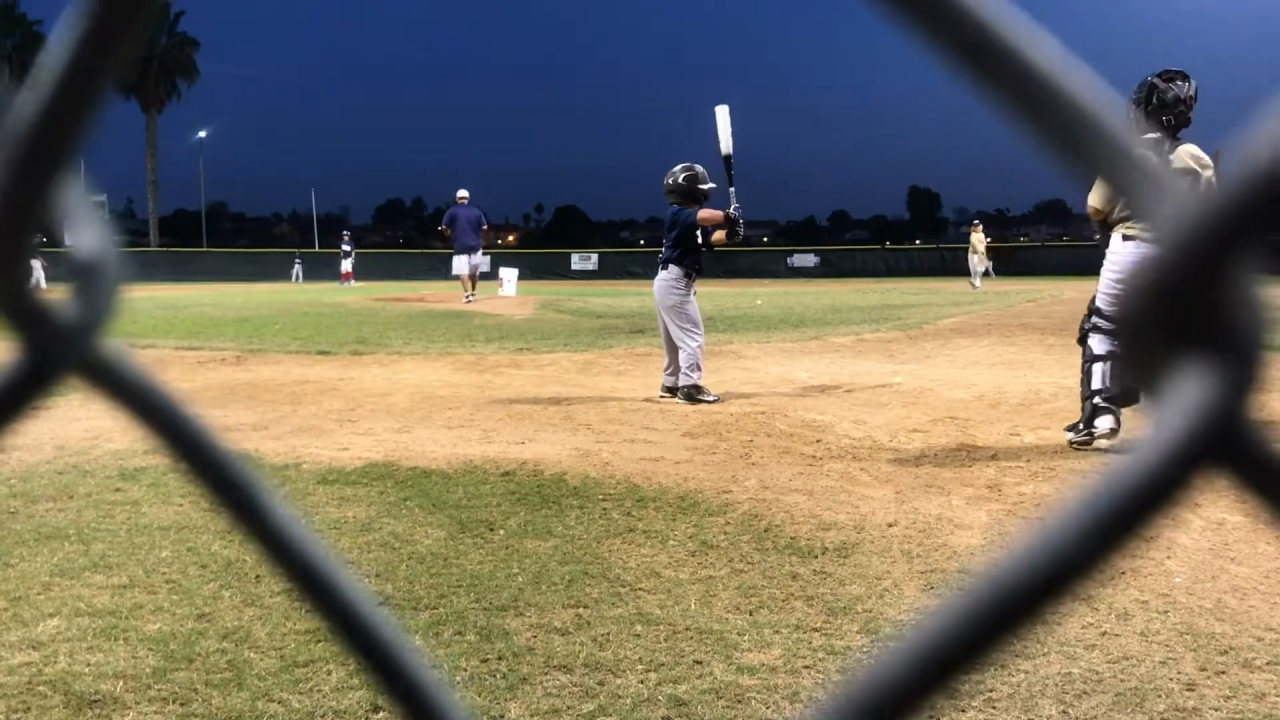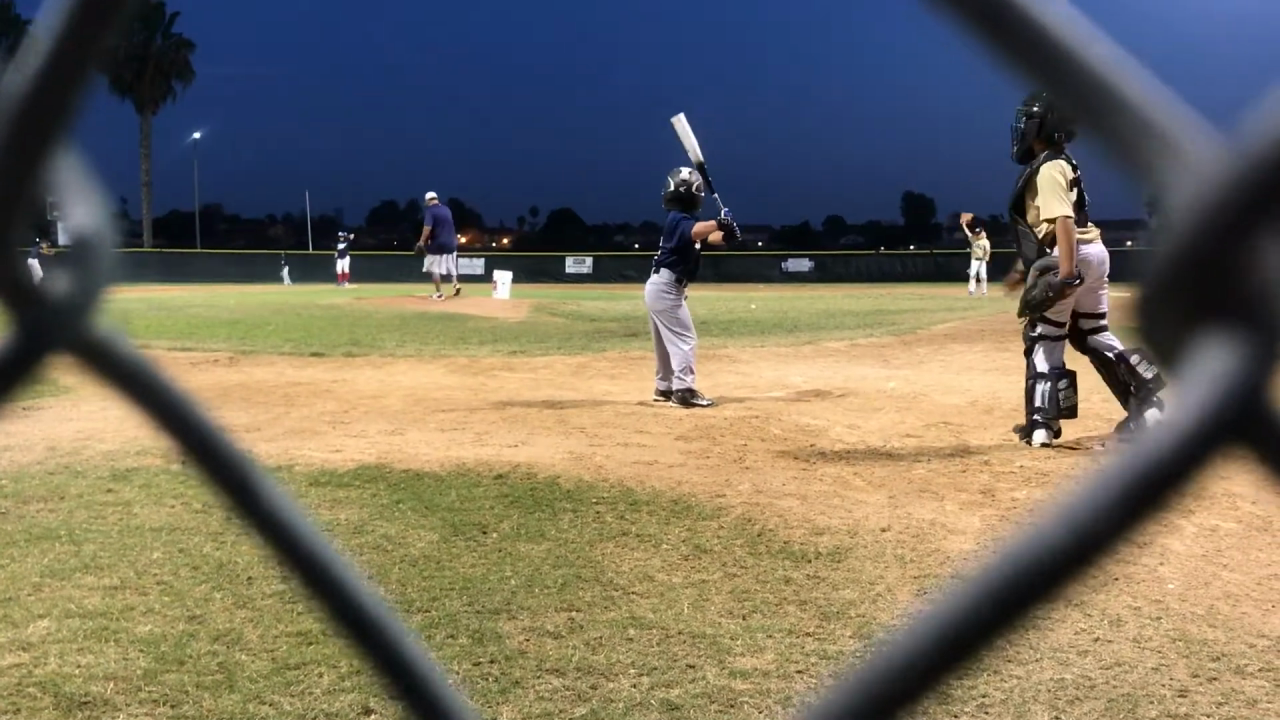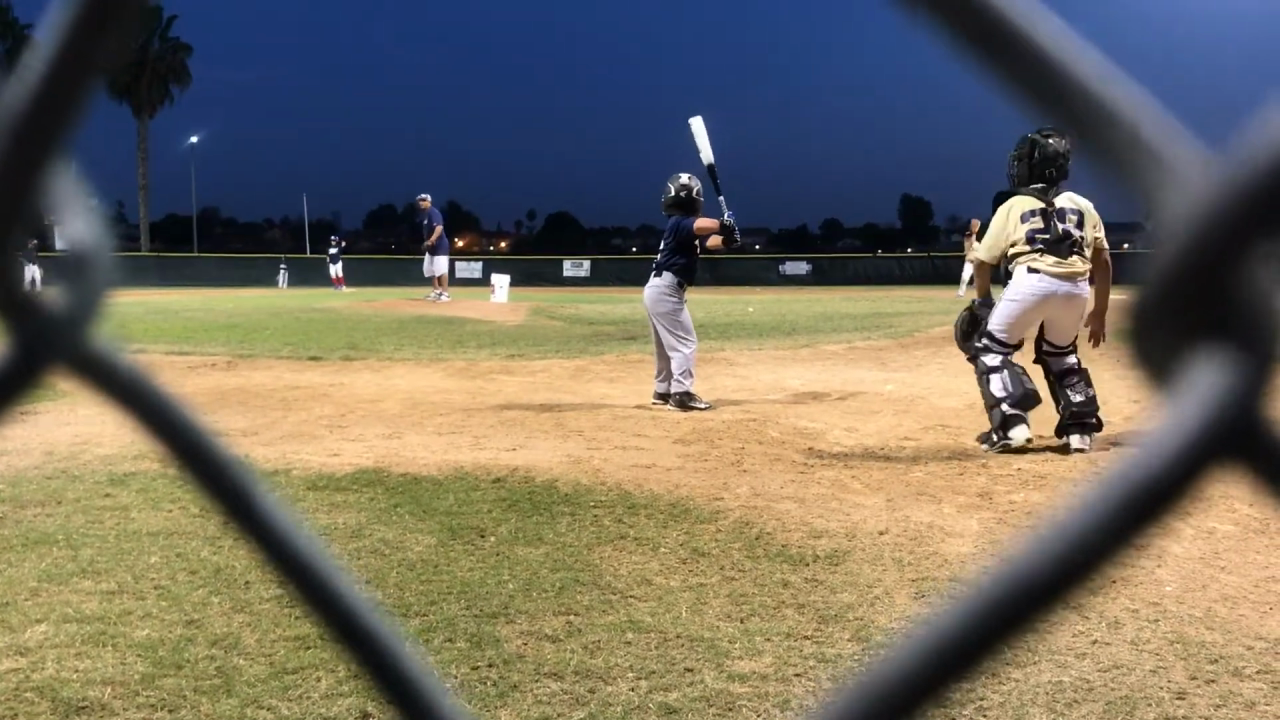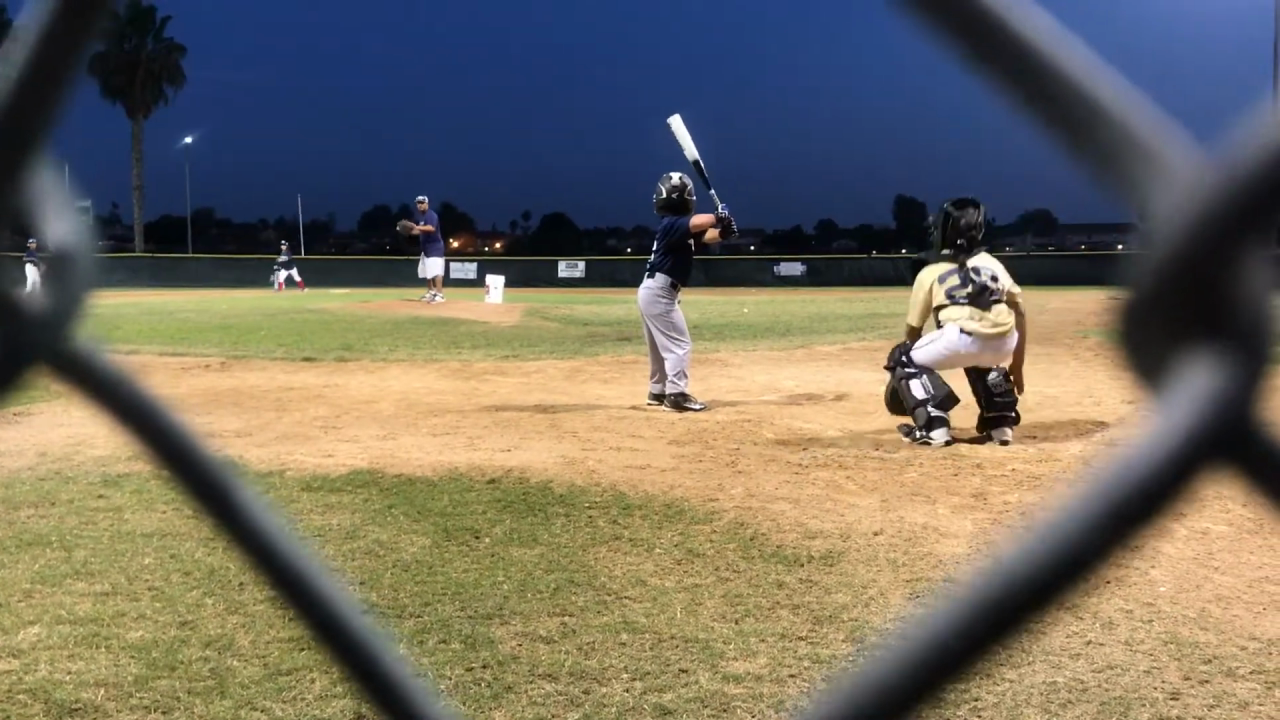
dt=1s
person 1, frame 1
right shoulder: (1197, 158)
left elbow: (1096, 211)
left wrist: (1117, 215)
left hip: (1128, 249)
left knee: (1100, 331)
left ankle: (1100, 414)
person 1, frame 2
left shoulder: (1048, 169)
right shoulder: (1061, 162)
left elbow: (1062, 222)
right elbow: (1041, 218)
left wrist: (1067, 273)
right wrist: (1023, 267)
left hip: (1067, 259)
right hip: (1094, 252)
left knee: (1044, 339)
right knee: (1095, 335)
left ankle: (1043, 423)
right ankle: (1144, 406)
person 1, frame 3
left shoulder: (1012, 206)
right shoulder: (1082, 204)
left elbow: (983, 261)
right elbow: (1103, 262)
left wrist: (984, 302)
right wrist: (1100, 312)
left hip: (1032, 282)
right hip: (1076, 287)
left knee: (989, 350)
right knee: (1059, 353)
left ankle: (1011, 425)
right ankle: (1080, 428)
person 1, frame 4
left shoulder: (930, 272)
right shoulder: (991, 263)
left elbow: (914, 327)
right elbow: (1019, 313)
left wrist: (905, 356)
right wrist: (1016, 364)
left hip: (963, 336)
right hip: (1003, 341)
left knee: (904, 362)
right knee: (980, 359)
left ankle: (933, 426)
right ankle: (1001, 422)
person 2, frame 1
left shoulder: (687, 216)
right shoulder: (678, 213)
left elbow: (710, 238)
right elbow: (703, 217)
left wrist: (730, 234)
right wrist: (727, 216)
left hip: (672, 282)
right hip: (674, 282)
left knee: (675, 337)
right knee: (691, 336)
left ankle: (671, 384)
right ankle: (689, 387)
person 2, frame 2
left shoulder: (680, 219)
right shoulder: (679, 219)
left elbow: (707, 237)
right elbow: (696, 232)
left wrist: (726, 235)
right wrist: (719, 222)
left hip: (661, 287)
right hip: (666, 288)
left knee: (667, 340)
right knee: (684, 339)
left ankle: (665, 388)
right ankle: (683, 391)
person 2, frame 3
left shoulder: (681, 225)
right shoulder: (679, 223)
left elbow: (706, 242)
right elbow: (702, 226)
left wrist: (726, 240)
right wrist: (722, 224)
left hip: (660, 290)
right hip: (666, 291)
left knee: (667, 344)
right knee: (684, 343)
left ankle: (663, 391)
right ankle: (681, 394)
person 2, frame 4
left shoulder: (677, 225)
right shoulder: (672, 224)
left elbow: (704, 235)
right elbow: (698, 223)
left wrist: (723, 232)
right wrist: (717, 216)
left hip: (653, 291)
right hip: (659, 292)
left knee: (662, 345)
right knee: (679, 344)
left ankle: (658, 391)
right ankle: (676, 395)
